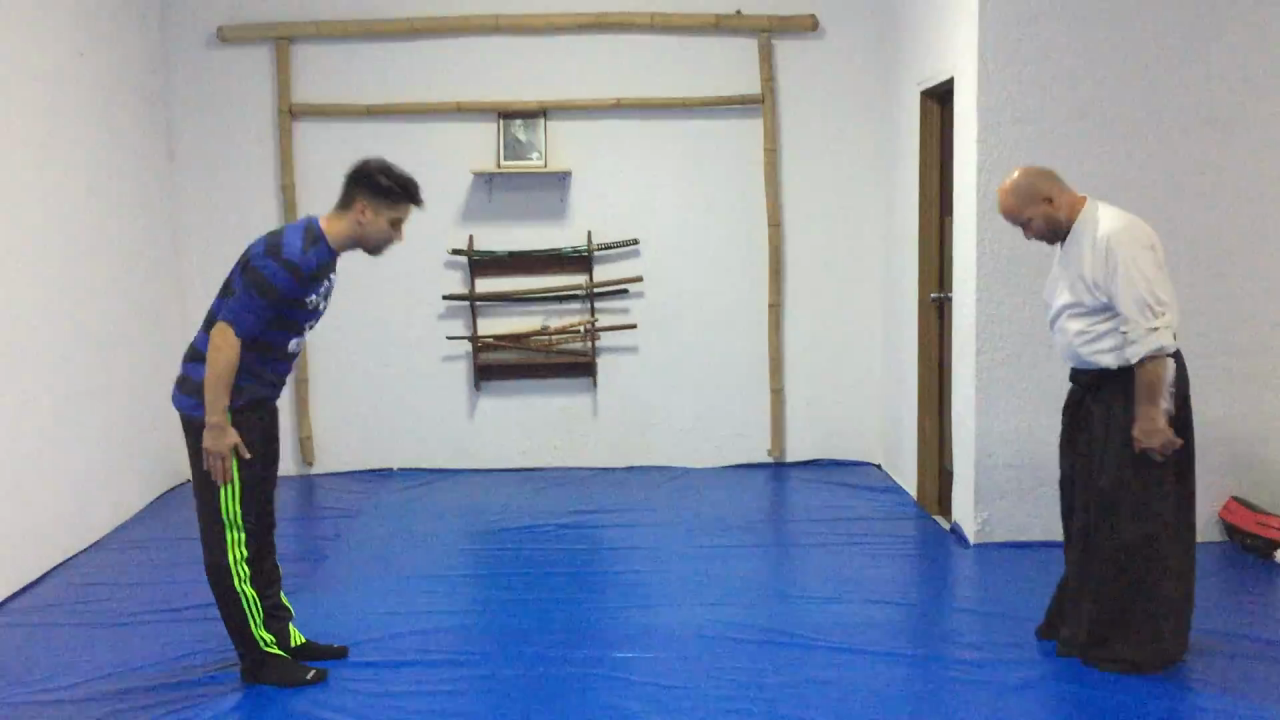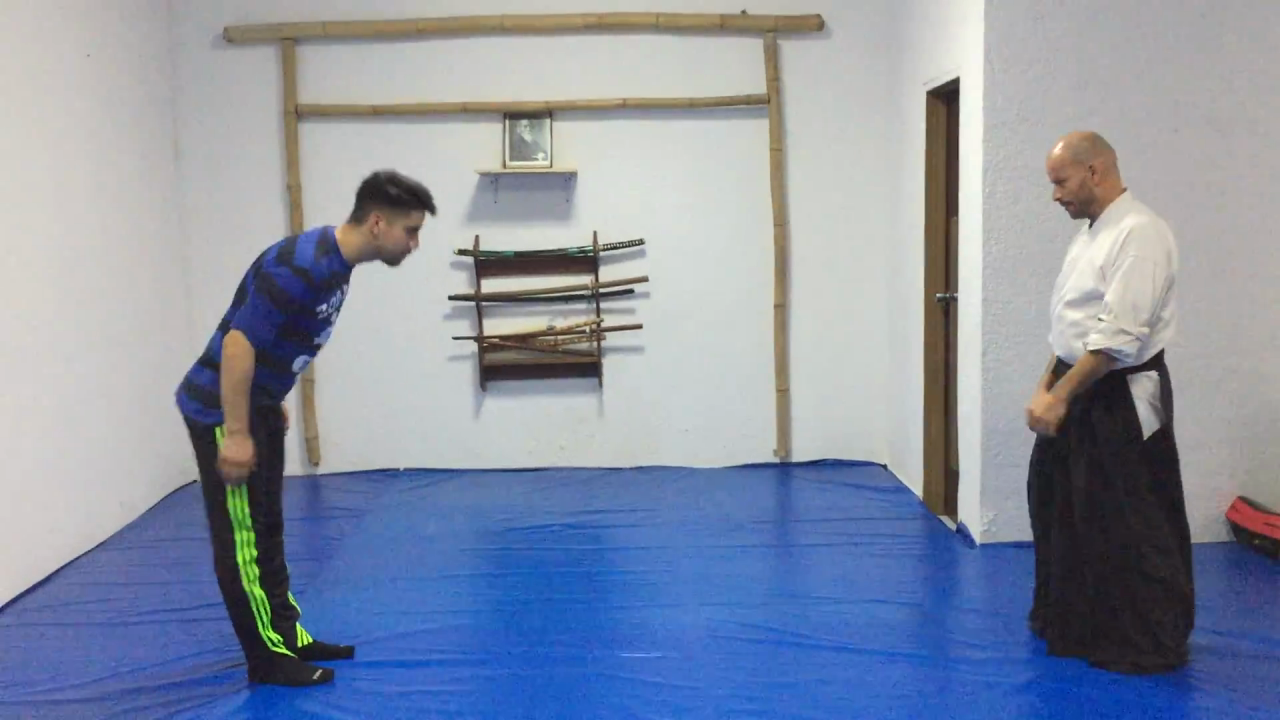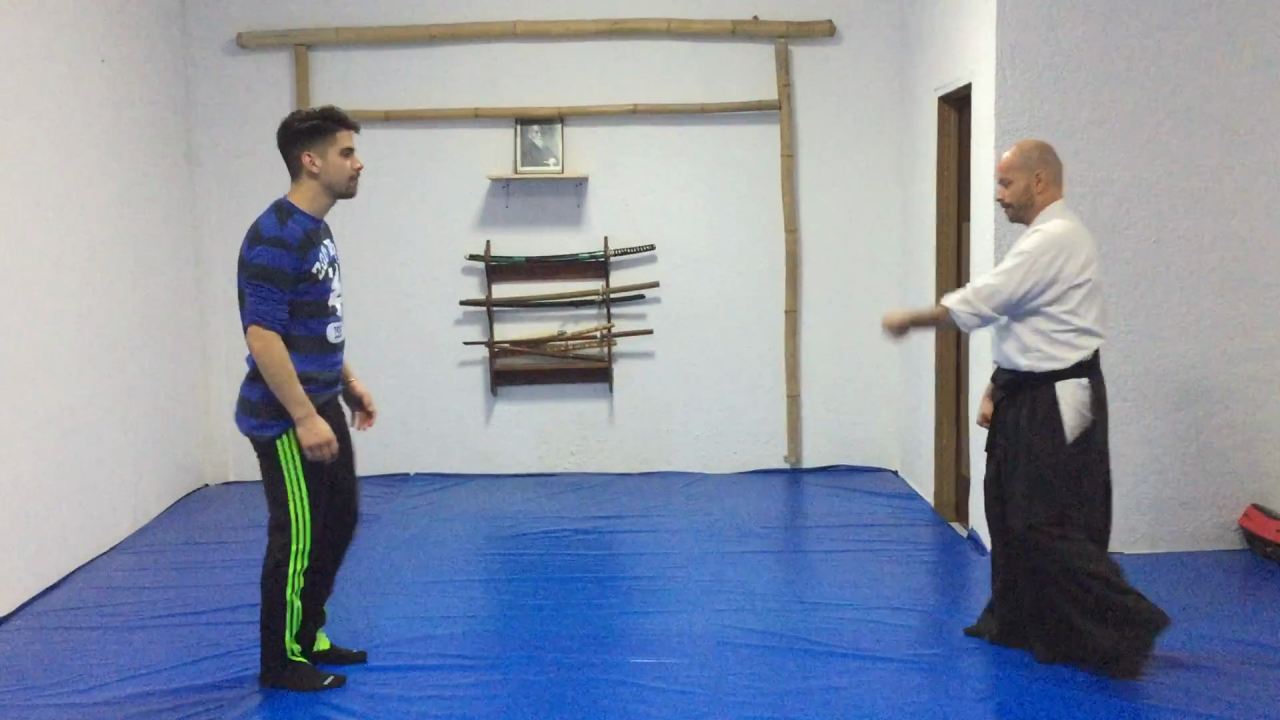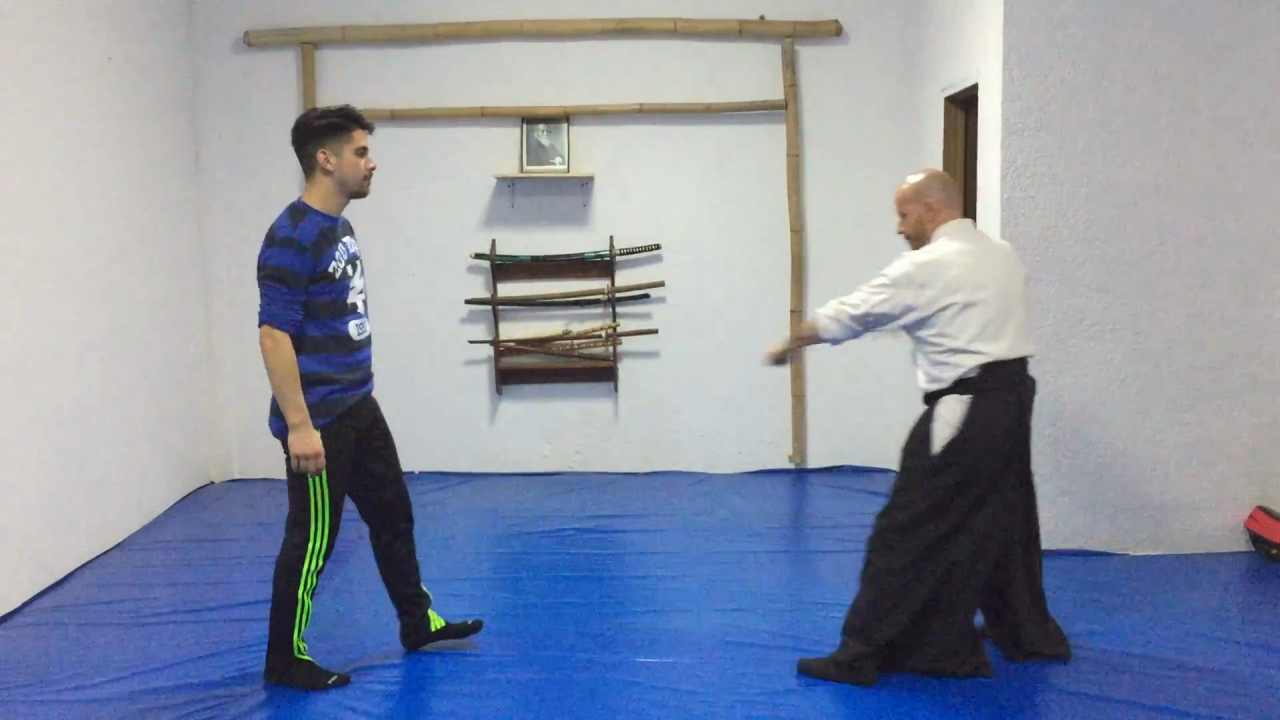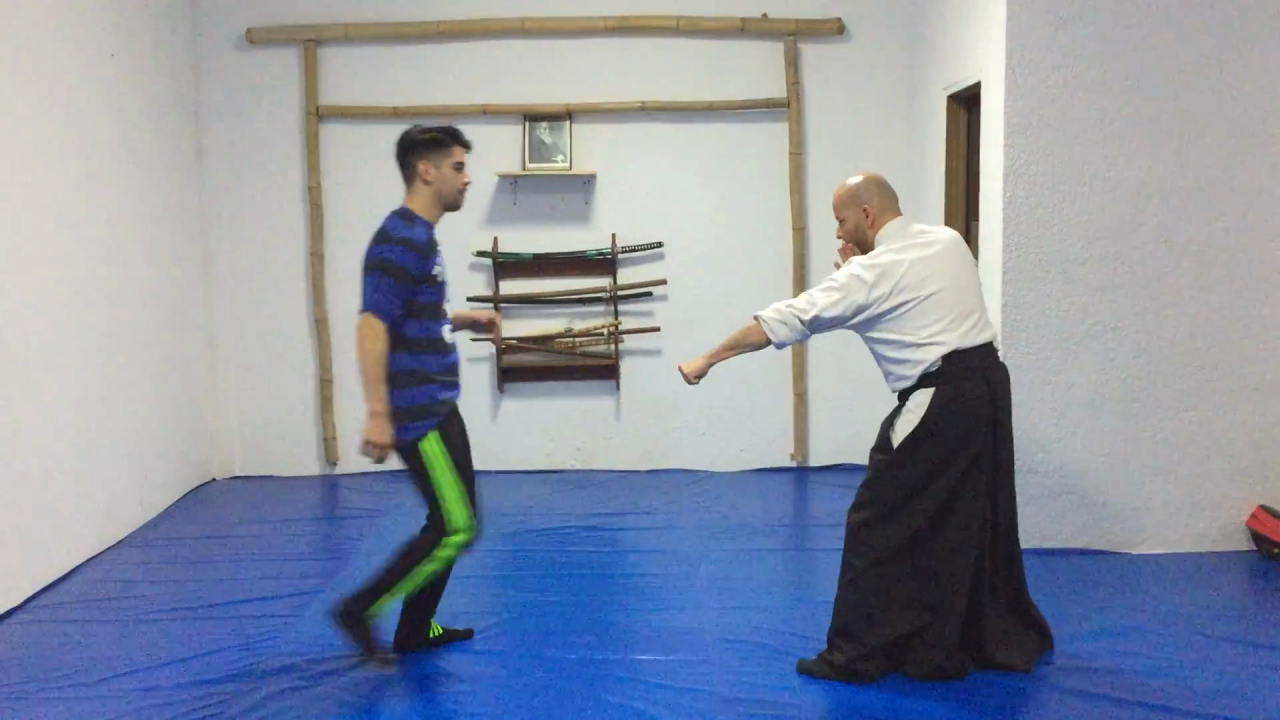
dt=0.5s
person 1, frame 1
left shoulder: (321, 251)
right shoulder: (288, 257)
right elbow: (225, 335)
right wrist: (216, 425)
left hip: (255, 402)
right hip: (219, 405)
left knee: (257, 525)
right knee: (230, 531)
left ankle: (281, 633)
right ankle: (261, 655)
person 1, frame 2
left shoulder: (335, 261)
right shoulder: (300, 265)
right elbow: (239, 343)
right wrist: (235, 432)
left hip: (259, 405)
right hip: (219, 409)
left knee: (266, 528)
right knee: (241, 535)
left ankle: (288, 634)
right ankle: (268, 655)
person 1, frame 3
left shoulder: (318, 229)
right shoulder: (275, 237)
right elbow: (262, 336)
left wrist: (350, 384)
right wrist: (304, 417)
left hip: (323, 406)
right hip: (284, 419)
left knee: (340, 521)
right knee: (297, 537)
left ankle: (308, 636)
right ankle: (282, 661)
person 1, frame 4
left shoulder: (340, 228)
right shoulder: (292, 237)
right elbow: (274, 336)
right wrist: (298, 426)
left hip: (358, 407)
right hip: (319, 419)
left knee: (392, 514)
right knee: (312, 537)
left ankle: (418, 621)
right ankle: (286, 660)
person 1, frame 5
left shoulder: (421, 236)
right shoulder: (404, 239)
right elbow: (373, 325)
left wrist: (465, 320)
right wrist: (378, 414)
left hip: (432, 406)
right hip: (417, 412)
left knee: (453, 517)
right knee: (454, 526)
left ankle: (417, 625)
right ankle: (362, 606)
person 2, frame 1
left shoulder: (1116, 236)
right shoulder: (1069, 242)
left elbow: (1150, 334)
left wrist: (1150, 414)
left hip: (1136, 392)
right hip: (1094, 389)
left knee: (1137, 519)
right knee: (1086, 512)
left ankle: (1142, 640)
right ankle: (1082, 620)
person 2, frame 2
left shoulder: (1140, 234)
right shoulder: (1092, 232)
left elbow: (1117, 336)
left wrist: (1060, 397)
right wrist: (1047, 386)
left hip: (1122, 400)
right hip: (1082, 393)
left knee: (1130, 525)
right knee: (1059, 504)
left ankle: (1148, 642)
right ankle: (1070, 621)
person 2, frame 3
left shoulder: (1055, 241)
right shoulder: (1046, 238)
left elbow: (977, 307)
left wrist: (910, 319)
right wrist: (996, 391)
left hip: (1058, 402)
right hip: (1032, 396)
left knee: (1046, 522)
right knee: (1015, 515)
left ankle: (1123, 630)
right ankle: (1023, 620)
person 2, frame 4
left shoulder: (925, 266)
right shoulder: (1003, 254)
left elbow: (842, 318)
left wrist: (789, 343)
left hip: (965, 413)
right hip: (1008, 401)
left knee: (906, 532)
right knee: (997, 524)
left ankle: (861, 656)
right ankle: (1027, 633)
person 2, frame 5
left shoulder: (873, 271)
right shoulder: (949, 242)
left elbow: (786, 319)
left wrist: (707, 359)
left hip: (940, 402)
right hip: (986, 388)
left knee: (880, 525)
right knee: (980, 520)
left ankle: (855, 655)
right ankle: (1006, 637)
